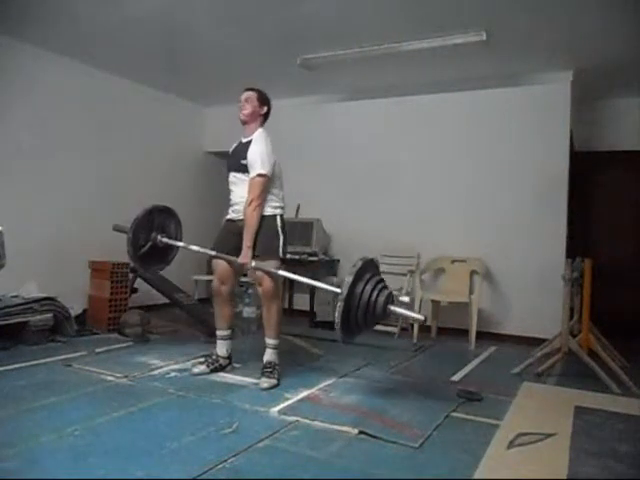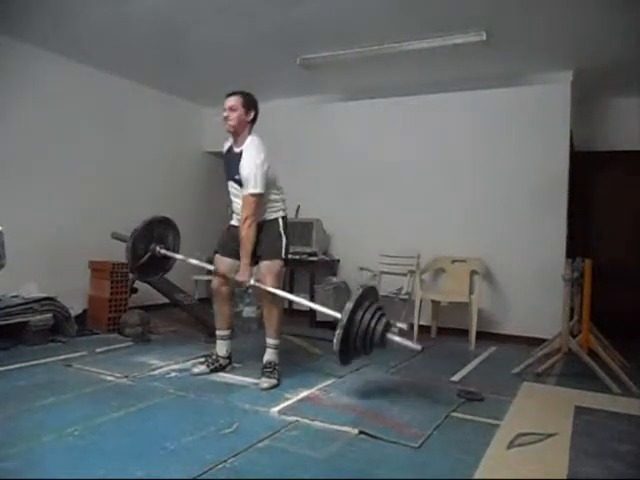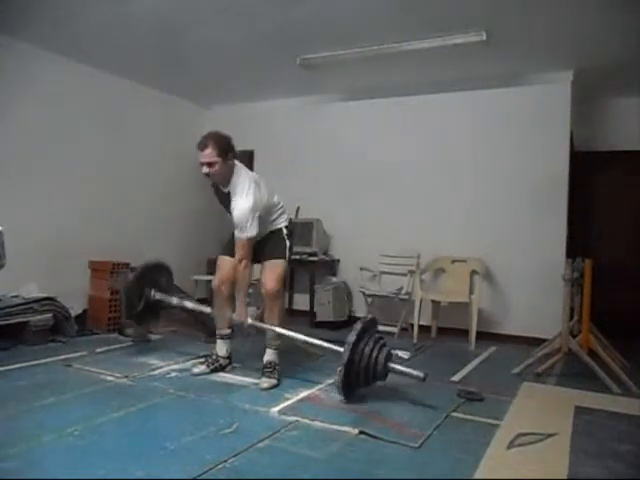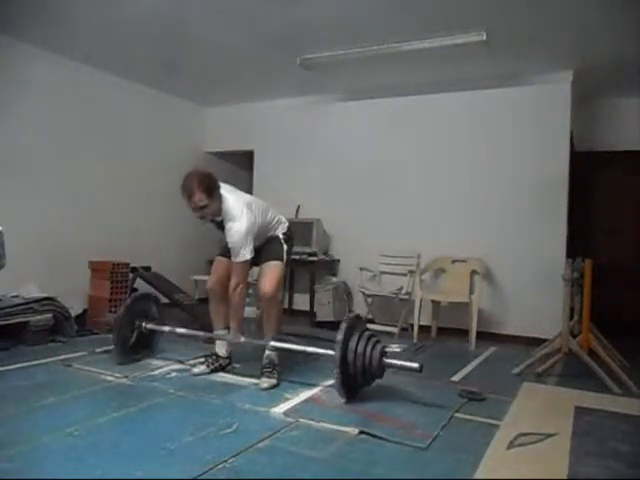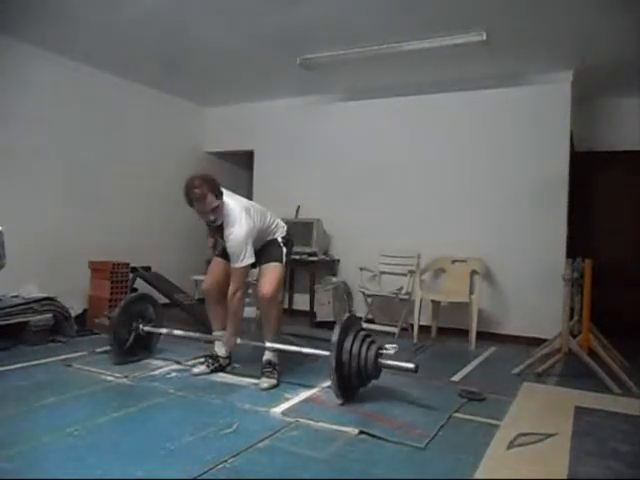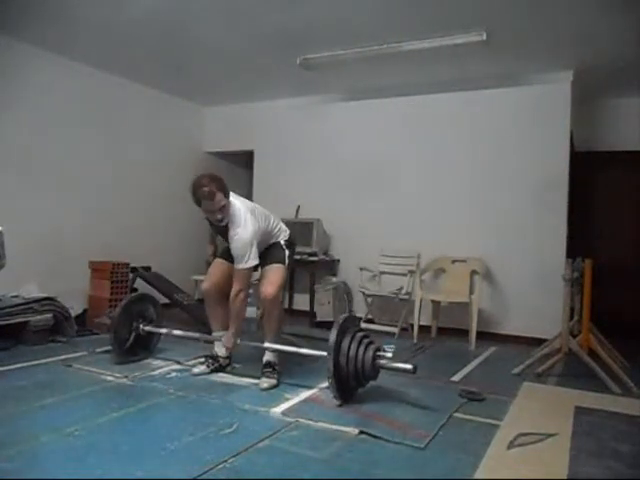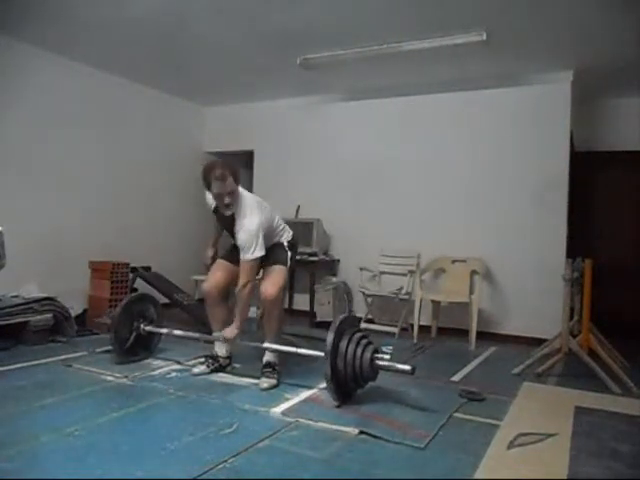
dt=0.3s
person 1, frame 1
left shoulder: (261, 145)
right shoulder: (237, 146)
left elbow: (255, 201)
left wrist: (247, 248)
right wrist: (237, 237)
left hip: (265, 221)
right hip: (234, 220)
left knee: (267, 288)
right knee: (220, 286)
left ankle: (270, 361)
right ankle: (222, 354)
person 1, frame 2
left shoulder: (253, 158)
right shoulder: (230, 145)
left elbow: (249, 221)
left wrist: (245, 267)
left hip: (269, 222)
right hip: (239, 220)
left knee: (268, 287)
right knee: (219, 285)
left ankle: (271, 361)
right ankle: (222, 355)
person 1, frame 3
left shoulder: (244, 199)
right shoulder: (219, 172)
left elbow: (243, 260)
left wrist: (241, 307)
left hip: (274, 230)
right hip: (245, 232)
left knee: (270, 288)
right knee: (220, 284)
left ankle: (271, 361)
right ankle: (222, 355)
person 1, frame 4
left shoulder: (238, 223)
right shoulder: (210, 193)
left elbow: (238, 284)
left wrist: (236, 330)
left hip: (273, 236)
right hip: (248, 237)
left knee: (267, 291)
right knee: (214, 286)
left ankle: (270, 359)
right ankle: (222, 354)
person 1, frame 5
left shoulder: (238, 227)
right shoulder: (207, 203)
left elbow: (237, 289)
left wrist: (231, 334)
right wrist: (213, 236)
left hip: (272, 239)
right hip: (237, 242)
left knee: (267, 293)
right knee: (210, 288)
left ankle: (270, 360)
right ankle: (221, 354)
person 1, frame 6
left shoulder: (243, 229)
right shoulder: (210, 205)
left elbow: (239, 290)
left wrist: (233, 334)
right wrist: (212, 242)
left hip: (274, 243)
right hip: (237, 246)
left knee: (269, 294)
right knee: (209, 288)
left ankle: (270, 360)
right ankle: (220, 354)
person 1, frame 7
left shoulder: (250, 219)
right shoulder: (212, 197)
left elbow: (246, 282)
left wrist: (237, 325)
right wrist: (214, 245)
left hip: (277, 244)
right hip: (244, 244)
left knee: (269, 293)
right knee: (211, 289)
left ankle: (270, 360)
right ankle: (221, 354)
